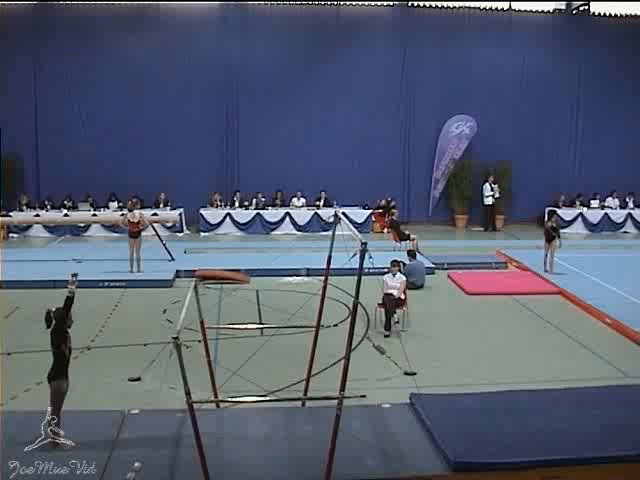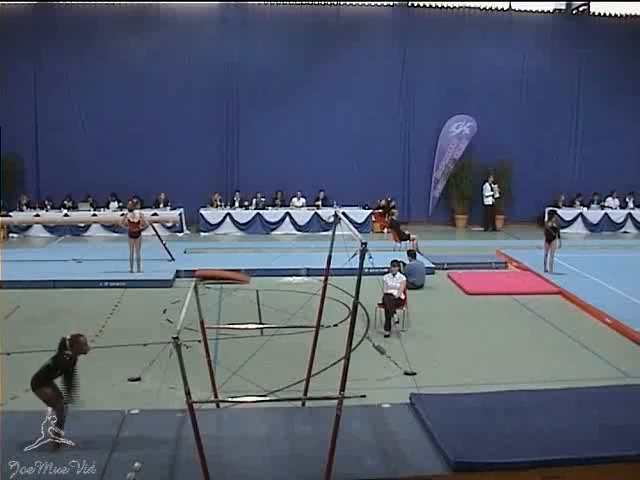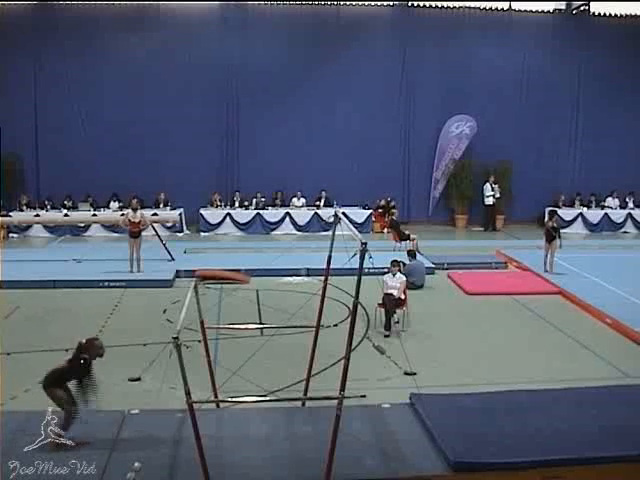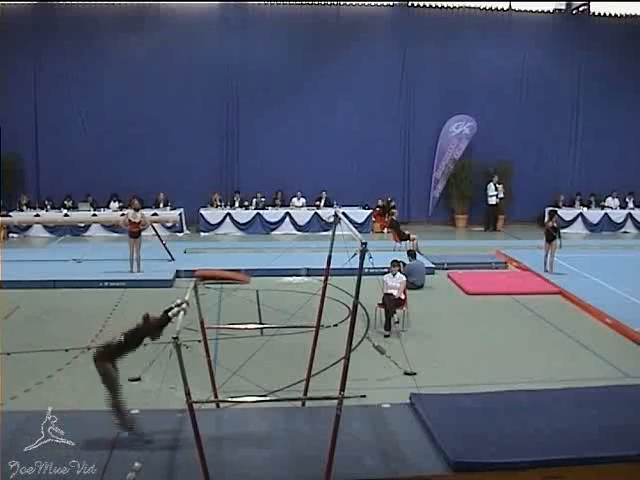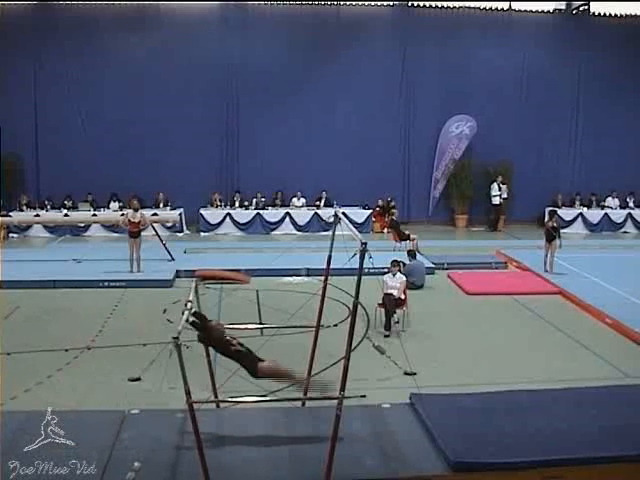
dt=0.7s
person 1, frame 1
left shoulder: (62, 333)
right shoulder: (56, 333)
left elbow: (66, 310)
right elbow: (64, 312)
left wrist: (72, 287)
right wrist: (71, 287)
left hip: (62, 375)
right hip: (57, 377)
left knee: (57, 409)
right knee: (55, 410)
person 1, frame 2
left shoulder: (71, 356)
right shoulder: (67, 359)
left elbow: (69, 379)
right elbow: (68, 380)
right wrist: (70, 400)
left hip: (46, 382)
right hip: (40, 384)
left knee: (62, 408)
right knee: (60, 409)
right ankle: (57, 441)
person 1, frame 3
left shoulder: (86, 360)
right shoulder: (83, 362)
left elbow: (82, 381)
left hip: (58, 382)
right hip: (51, 384)
left knee: (72, 411)
right knee: (71, 412)
person 1, frame 4
left shoulder: (140, 331)
right shoulder: (140, 333)
left elbow: (162, 319)
right elbow: (160, 324)
left wrist: (176, 305)
right wrist: (178, 309)
left hip: (109, 356)
right hip: (104, 357)
left knee: (115, 390)
right knee: (115, 391)
right ankle: (122, 418)
person 1, frame 5
left shoulder: (224, 339)
right shoulder: (217, 343)
left elbow: (205, 321)
left hip: (257, 363)
right hip: (256, 368)
right knee: (289, 375)
